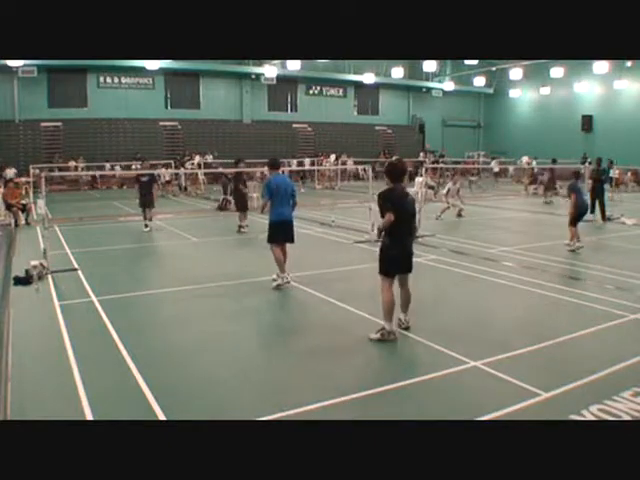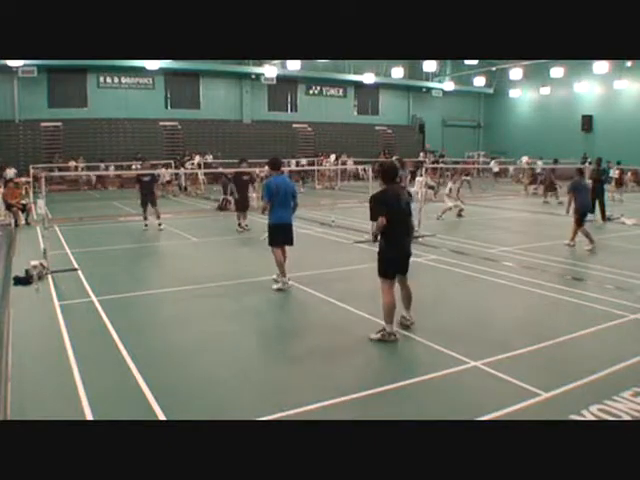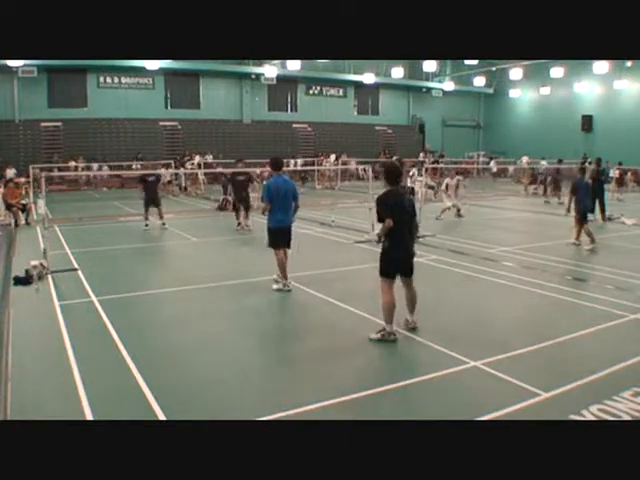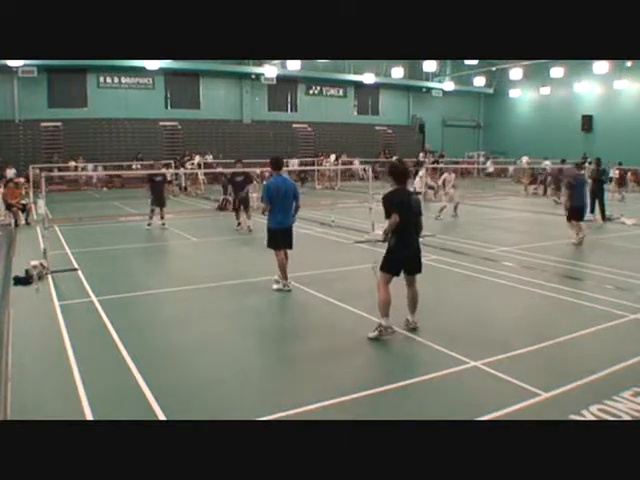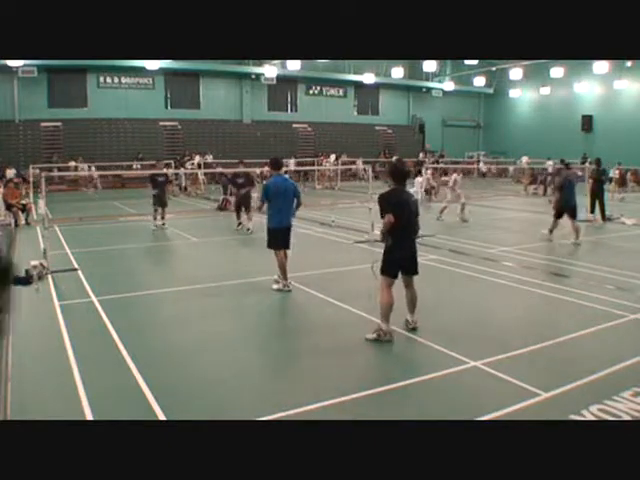
dt=0.3s
person 1, frame 1
left shoulder: (385, 195)
right shoulder: (408, 196)
left elbow: (389, 218)
right elbow: (414, 225)
left wrist: (380, 228)
left hip: (391, 246)
right hip: (406, 246)
left knee: (387, 287)
right knee: (404, 283)
left ankle: (388, 329)
right ankle: (404, 319)
person 1, frame 2
left shoulder: (378, 197)
right shoulder: (403, 195)
left elbow: (382, 222)
right elbow: (411, 224)
left wrist: (375, 232)
left hip: (389, 248)
right hip: (404, 247)
left knee: (387, 288)
right knee: (403, 282)
left ankle: (389, 331)
right ankle: (407, 316)
person 1, frame 3
left shoulder: (383, 199)
right shoulder: (407, 197)
left elbow: (388, 223)
right elbow: (415, 224)
left wrist: (380, 234)
left hip: (392, 249)
right hip: (407, 248)
left knee: (387, 288)
right knee: (408, 284)
left ankle: (388, 330)
right ankle: (411, 319)
person 1, frame 4
left shoulder: (390, 197)
right shoulder: (414, 197)
left elbow: (395, 219)
right elbow: (420, 224)
left wrist: (386, 232)
left hip: (397, 247)
right hip: (414, 247)
left knee: (382, 283)
right knee: (411, 283)
left ankle: (385, 324)
right ankle: (412, 320)
person 1, frame 5
left shoulder: (386, 196)
right shoulder: (411, 198)
left elbow: (389, 219)
right elbow: (416, 225)
left wrist: (383, 232)
left hip: (394, 247)
right hip: (410, 247)
left knee: (385, 287)
right knee: (409, 284)
left ankle: (385, 329)
right ankle: (411, 320)
person 2, frame 1
left shoulder: (270, 181)
right shoulder: (288, 180)
left elbow: (266, 202)
right elbow: (294, 201)
left wrist: (262, 210)
left hip: (276, 218)
right hip: (288, 218)
left knee: (275, 246)
right knee: (283, 245)
left ankle: (284, 275)
right ankle: (282, 273)
person 2, frame 2
left shoulder: (269, 183)
right shoulder: (289, 182)
left elbow: (266, 204)
right elbow: (295, 203)
left wrist: (263, 211)
left hip: (275, 220)
right hip: (287, 220)
left knee: (276, 250)
right knee: (282, 248)
left ankle: (285, 280)
right ankle: (281, 274)
person 2, frame 3
left shoulder: (270, 184)
right shoulder: (290, 183)
left elbow: (266, 206)
right elbow: (296, 204)
left wrist: (263, 212)
left hip: (275, 222)
right hip: (287, 221)
left knee: (279, 252)
right knee: (283, 250)
left ankle: (285, 282)
right ankle: (281, 275)
person 2, frame 4
left shoulder: (269, 184)
right shoulder: (291, 183)
left elbow: (266, 206)
right elbow: (297, 204)
left wrist: (263, 212)
left hip: (275, 223)
right hip: (288, 222)
left knee: (279, 252)
right knee: (284, 250)
left ankle: (285, 283)
right ankle: (282, 276)
person 2, frame 5
left shoulder: (268, 184)
right shoulder: (291, 183)
left elbow: (262, 204)
right elbow: (299, 202)
left wrist: (260, 208)
left hip: (274, 222)
right hip: (287, 222)
left knee: (279, 252)
right knee: (283, 250)
left ankle: (285, 283)
right ankle: (282, 276)
